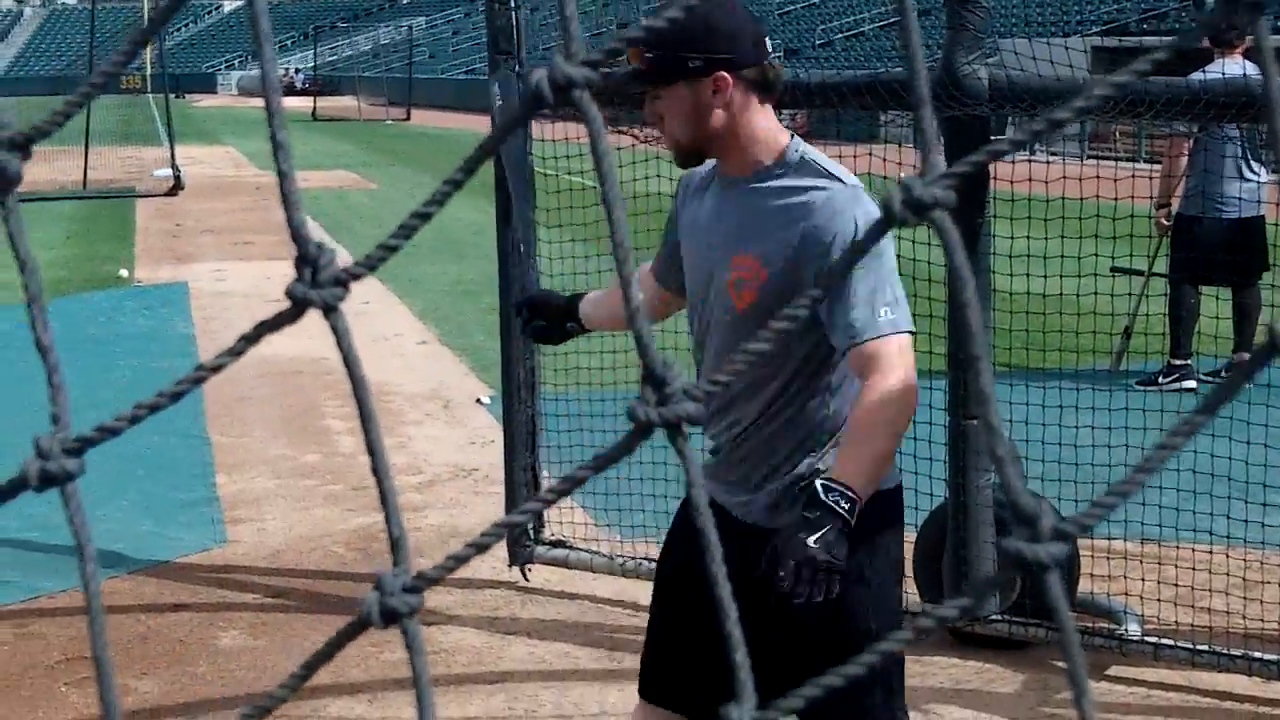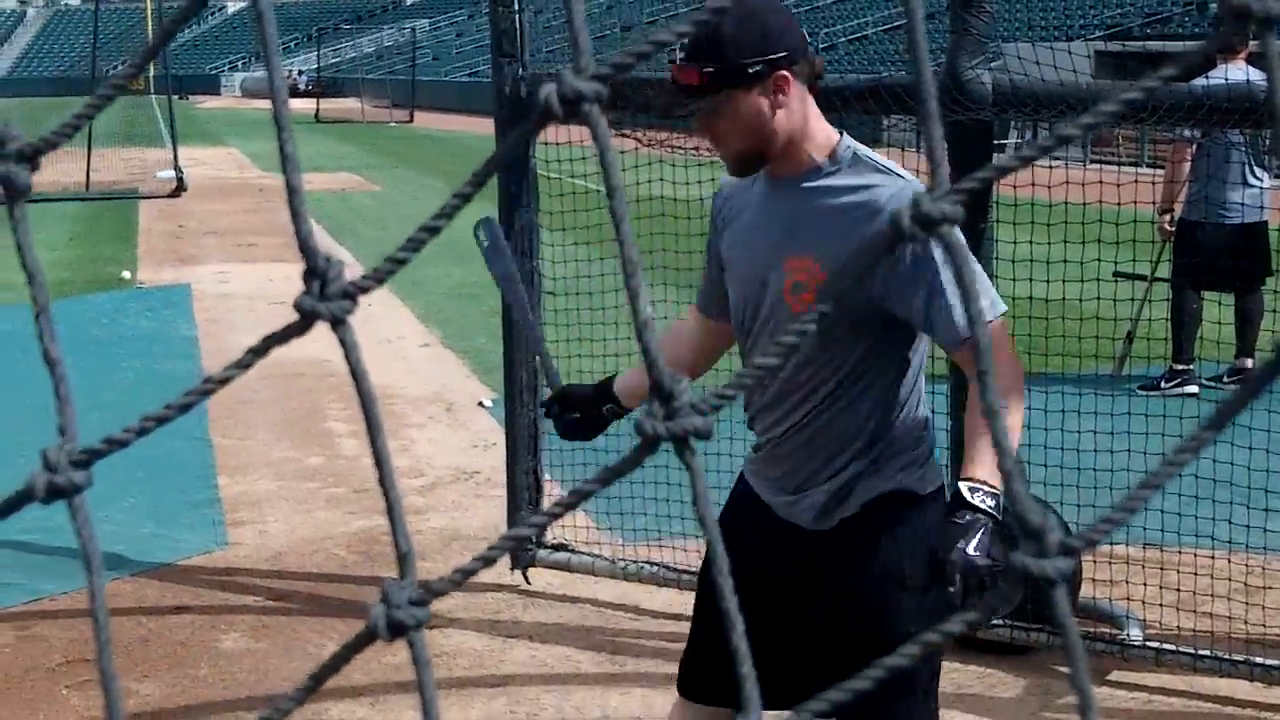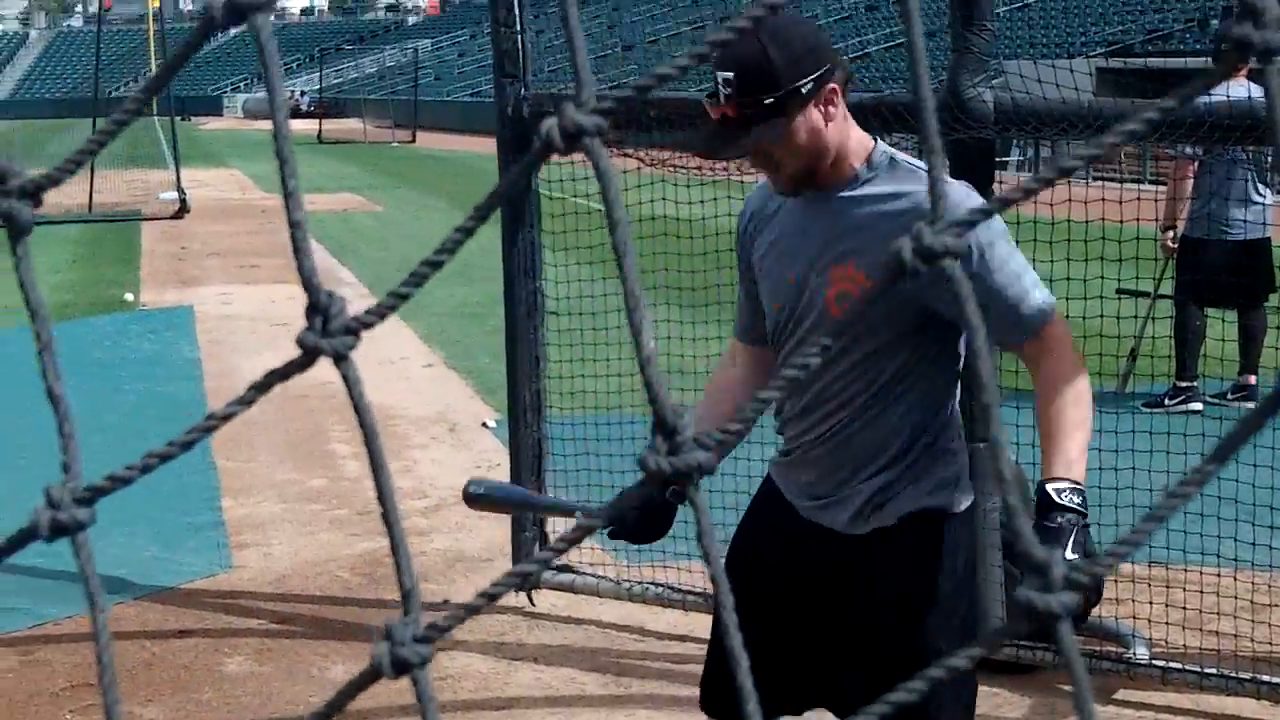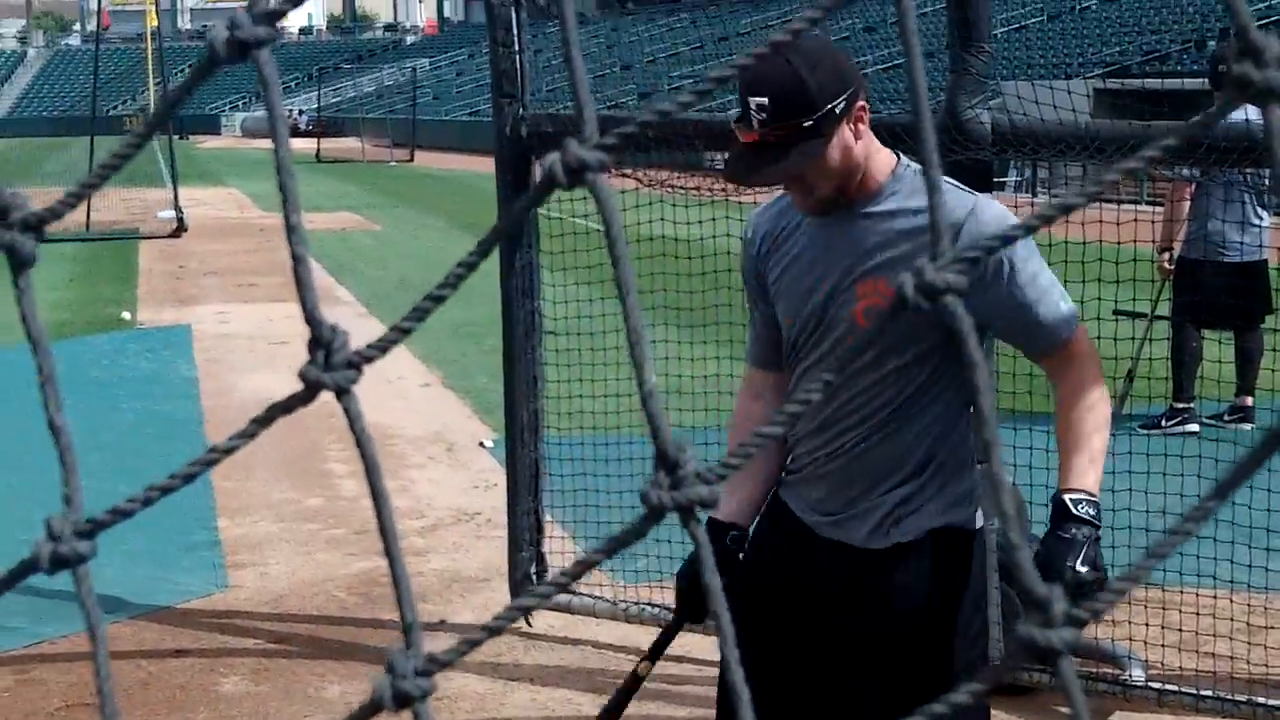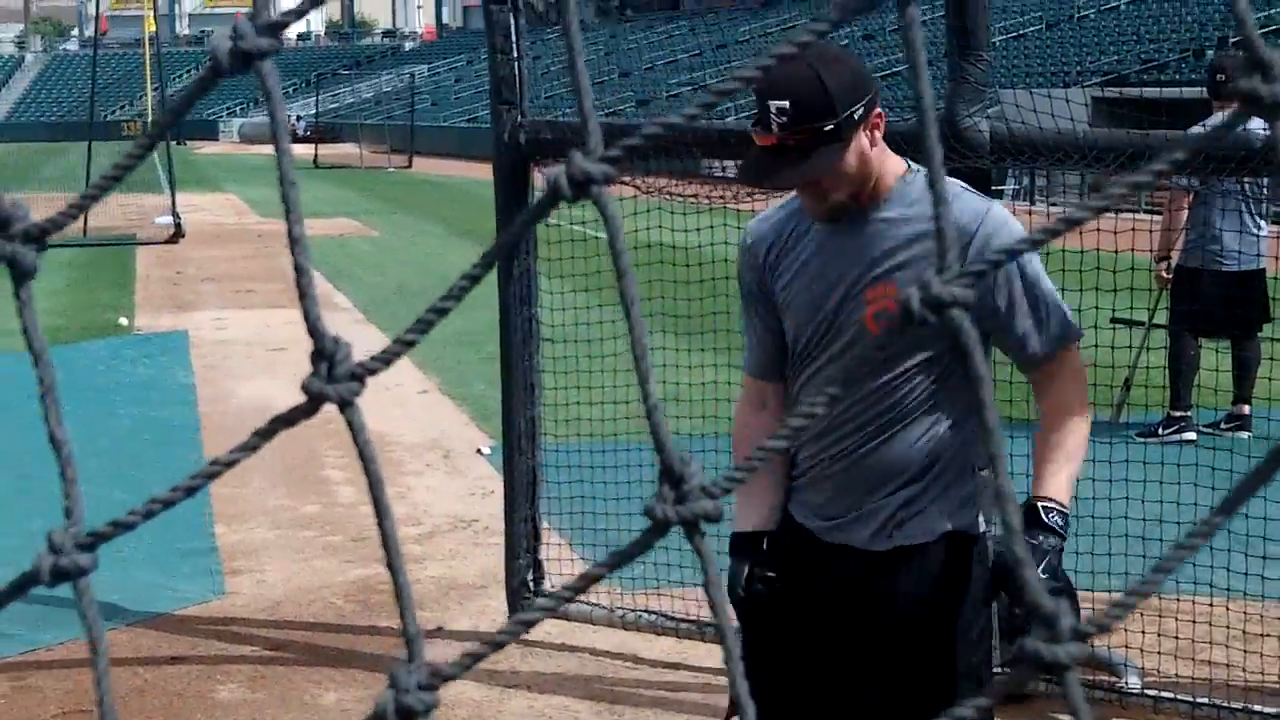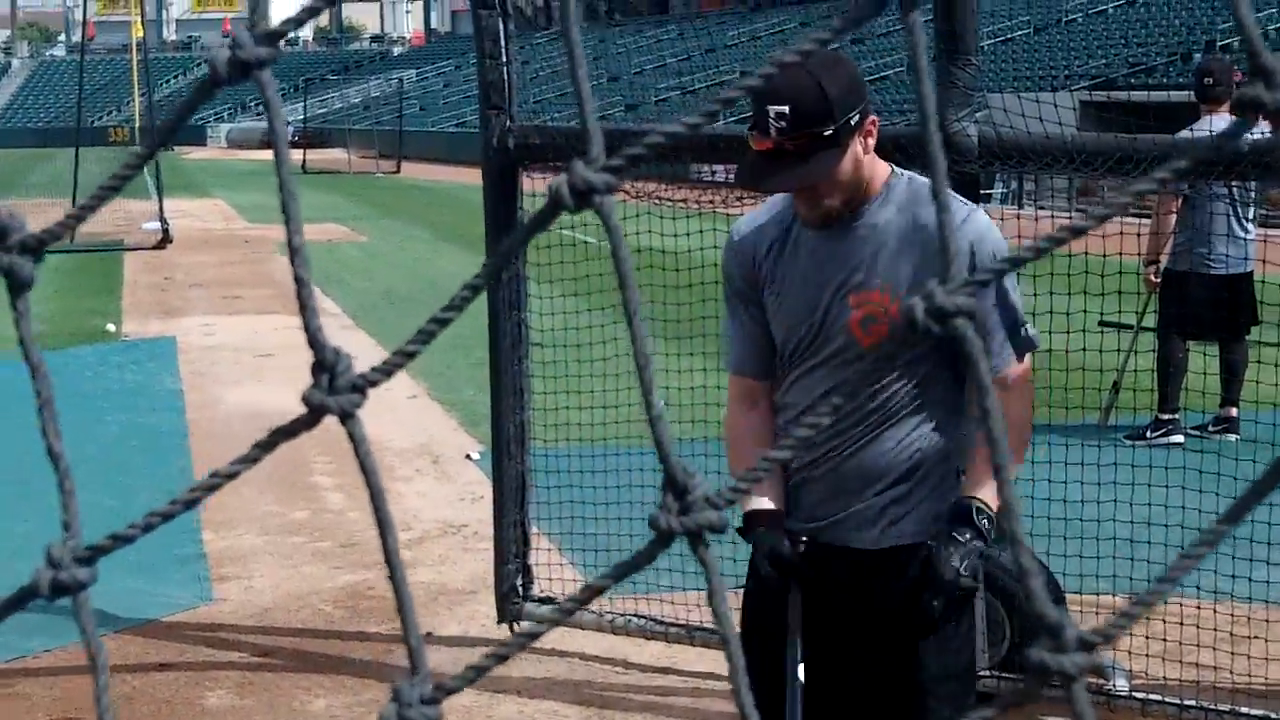
dt=0.1s
person 1, frame 1
left shoulder: (831, 214)
right shoulder: (700, 189)
left elbow: (891, 381)
left wrist: (828, 510)
right wrist: (575, 312)
left hip: (835, 515)
right hip: (726, 502)
person 1, frame 2
left shoulder: (889, 206)
right shoulder: (739, 194)
left elbow: (995, 358)
left wrist: (977, 503)
right wrist: (615, 396)
left hip: (881, 515)
right hip: (768, 499)
person 1, frame 3
left shoulder: (935, 214)
right shoulder: (762, 211)
left elbow: (1056, 356)
left wrist: (1059, 500)
left hip: (908, 530)
right hip: (787, 508)
person 1, frame 4
left shoulder: (964, 227)
right shoulder: (769, 232)
left elbow: (1078, 365)
right elbow: (766, 385)
left wrist: (1074, 513)
right wrist: (724, 529)
left hip: (921, 546)
right hip: (795, 527)
person 1, frame 5
left shoulder: (974, 231)
right shoulder: (767, 241)
left elbow: (1064, 379)
right elbow: (763, 398)
left wrist: (1046, 520)
right wrist: (748, 539)
left hip: (926, 552)
right hip: (798, 542)
person 1, frame 6
left shoulder: (957, 237)
right shoulder: (754, 242)
left elbow: (1013, 394)
right elbow: (749, 397)
left wrist: (972, 524)
right wrist: (762, 516)
left hip: (910, 551)
right hip: (792, 540)
person 2, frame 1
left shoulder: (1197, 82)
left elbow: (1179, 148)
left wrist: (1162, 202)
left hip: (1203, 204)
right hip: (1250, 202)
left knee: (1184, 280)
right knee: (1246, 282)
left ankle: (1180, 365)
right ankle: (1241, 361)
person 2, frame 2
left shoulder: (1200, 88)
right shoulder: (1267, 86)
left elbow: (1182, 154)
right elbow: (1271, 144)
left wrist: (1165, 207)
left hip: (1206, 209)
right hip: (1253, 207)
left knee: (1186, 285)
right knee: (1249, 287)
left ankle: (1182, 370)
right ankle: (1243, 366)
person 2, frame 3
left shoulder: (1202, 106)
right shoulder: (1268, 102)
left elbow: (1184, 171)
left wrist: (1168, 224)
left hip: (1209, 226)
right hip: (1256, 225)
left knee: (1190, 302)
right knee: (1252, 305)
left ankle: (1185, 388)
right ankle: (1247, 384)
person 2, frame 4
right shoulder: (1266, 123)
left elbow: (1181, 193)
left wrist: (1165, 245)
left hip: (1206, 247)
right hip: (1253, 245)
left knee: (1187, 323)
right knee: (1249, 325)
left ankle: (1183, 409)
right ankle: (1244, 405)
person 2, frame 5
left shoulder: (1197, 135)
right shoulder: (1265, 131)
left elbow: (1179, 202)
left wrist: (1162, 255)
left hip: (1204, 256)
right hip: (1252, 254)
left knee: (1184, 332)
right knee: (1246, 333)
left ankle: (1179, 417)
right ankle: (1241, 413)
person 2, frame 6
left shoulder: (1186, 139)
right shoulder: (1256, 136)
left elbow: (1169, 206)
left wrist: (1151, 258)
left hip: (1192, 259)
right hip: (1240, 257)
left knee: (1172, 335)
right knee: (1234, 337)
left ankle: (1168, 419)
right ankle: (1228, 416)
